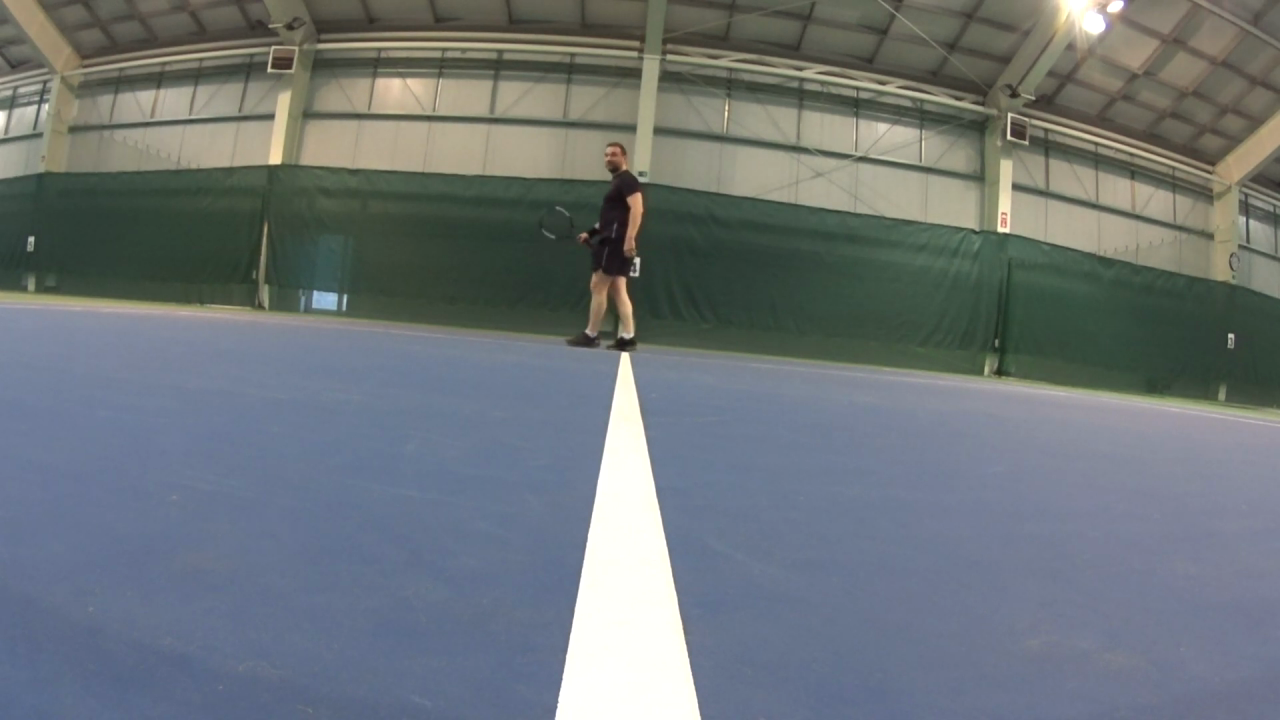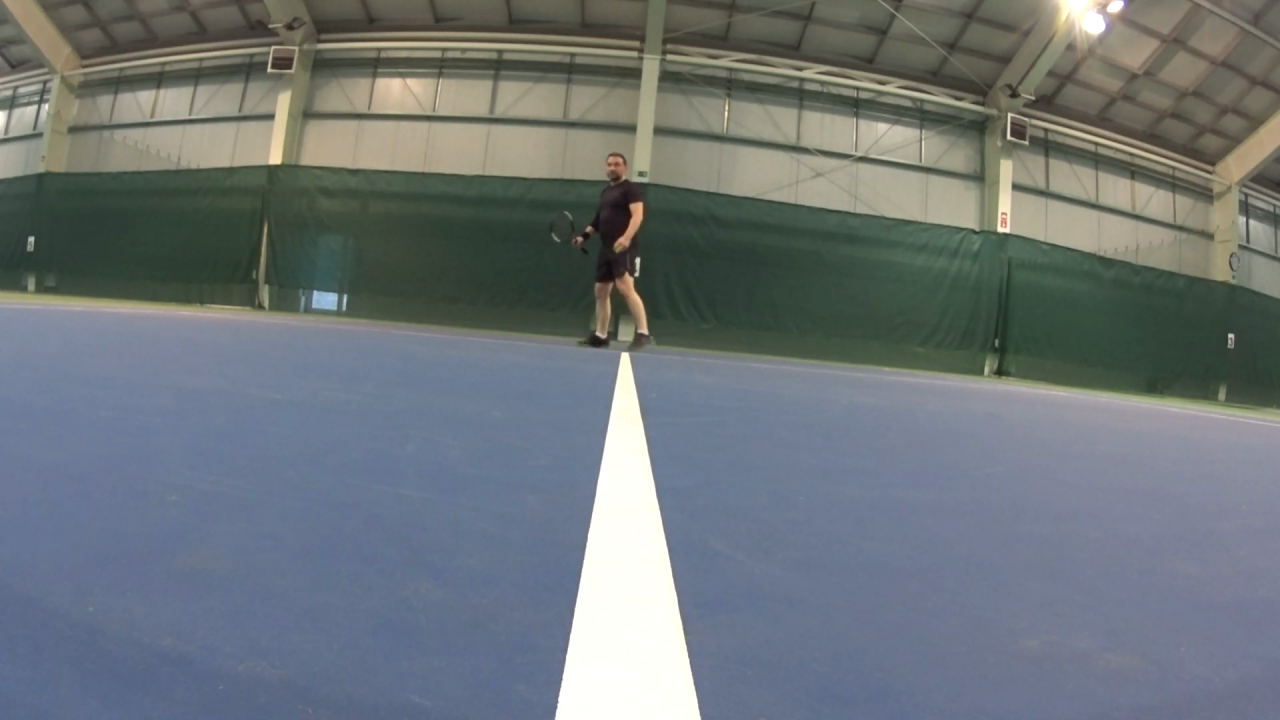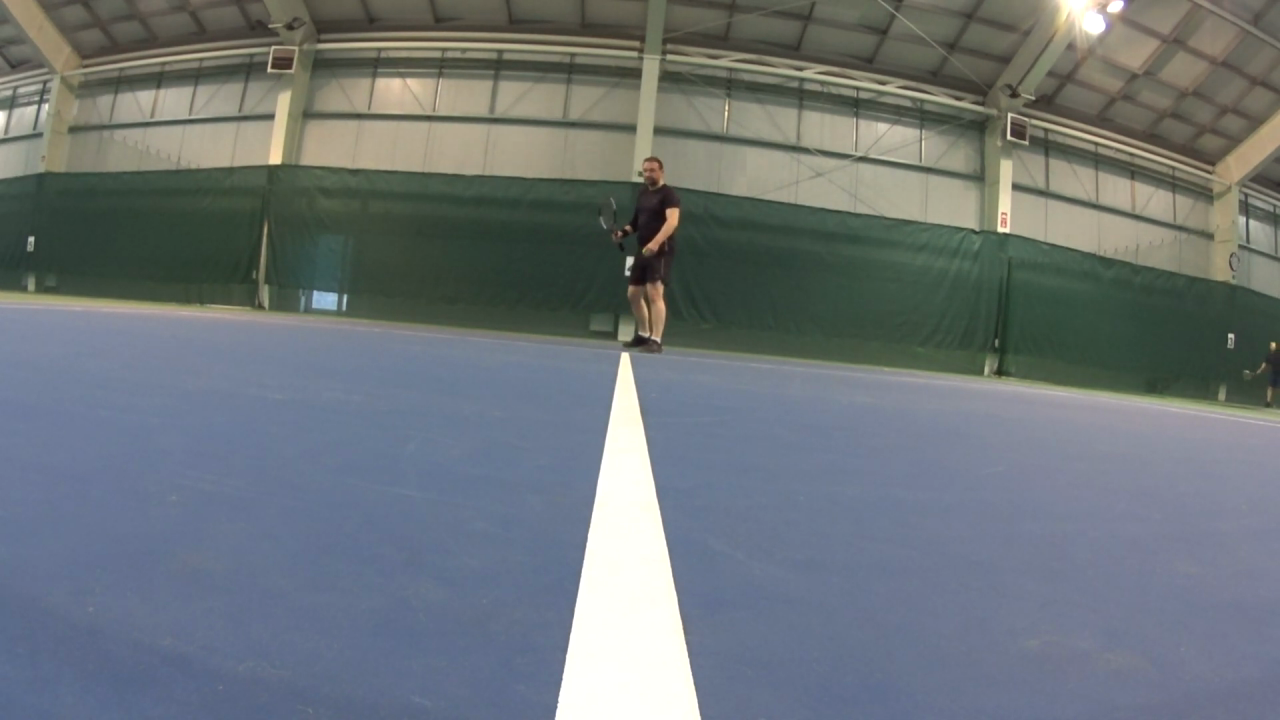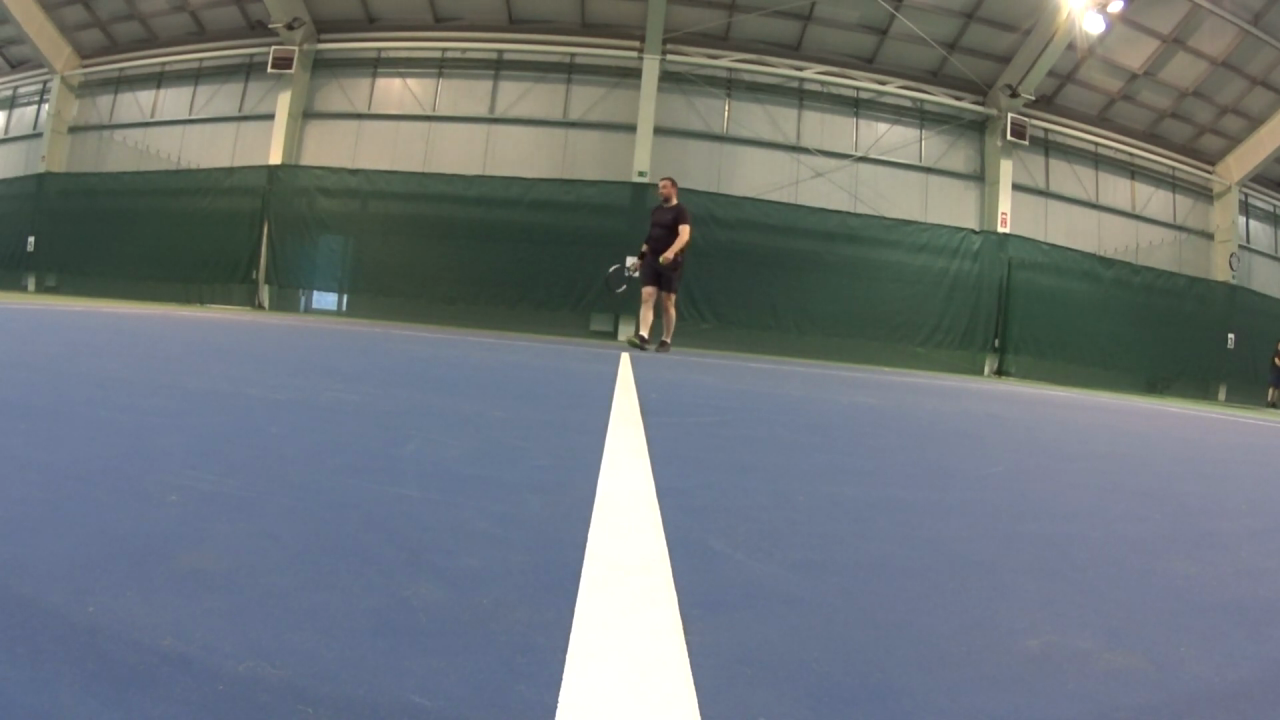
dt=1s
person 1, frame 1
left shoulder: (627, 179)
right shoulder: (618, 181)
left elbow: (637, 209)
left wrist: (630, 238)
right wrist: (591, 233)
left hip: (615, 241)
right hip: (613, 241)
left knee: (598, 286)
right knee: (619, 291)
left ankle: (591, 335)
right ankle: (627, 337)
person 1, frame 2
left shoulder: (630, 189)
right shoulder: (605, 192)
left elbow: (637, 215)
left wrist: (627, 237)
right wrist: (584, 236)
left hip: (623, 248)
right hip: (607, 248)
left knee: (625, 288)
right knee: (600, 291)
left ankle: (643, 333)
right ankle: (600, 336)
person 1, frame 3
left shoulder: (668, 194)
right shoulder: (642, 195)
left elbow: (672, 221)
left wrist: (656, 242)
right wrist: (623, 232)
left hip: (660, 252)
right hip: (643, 252)
left knee: (654, 294)
right knee: (633, 294)
left ankle: (656, 341)
right ankle: (642, 335)
person 1, frame 4
left shoulder: (681, 212)
right shoulder: (656, 211)
left elbow: (684, 235)
left wrist: (672, 252)
right wrist: (641, 257)
left hip: (671, 263)
right hip: (652, 261)
left knee: (667, 303)
right knee: (647, 298)
left ankle: (666, 341)
right ankle: (642, 336)
